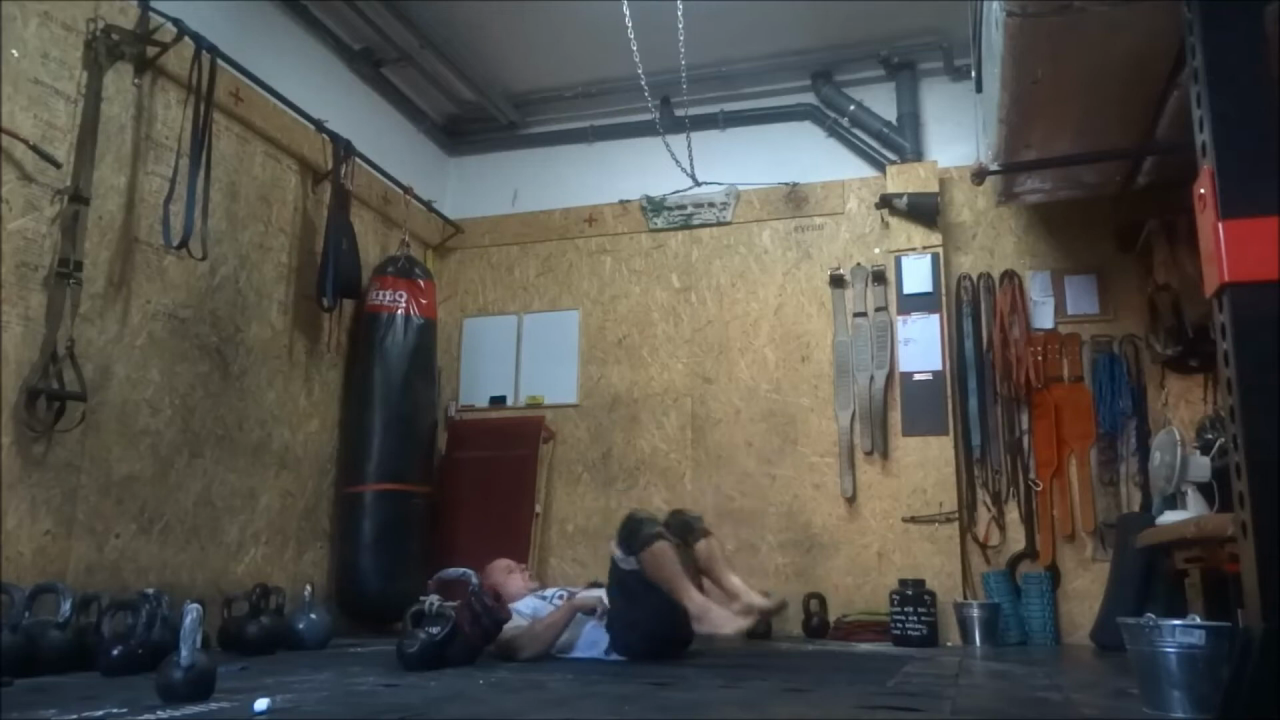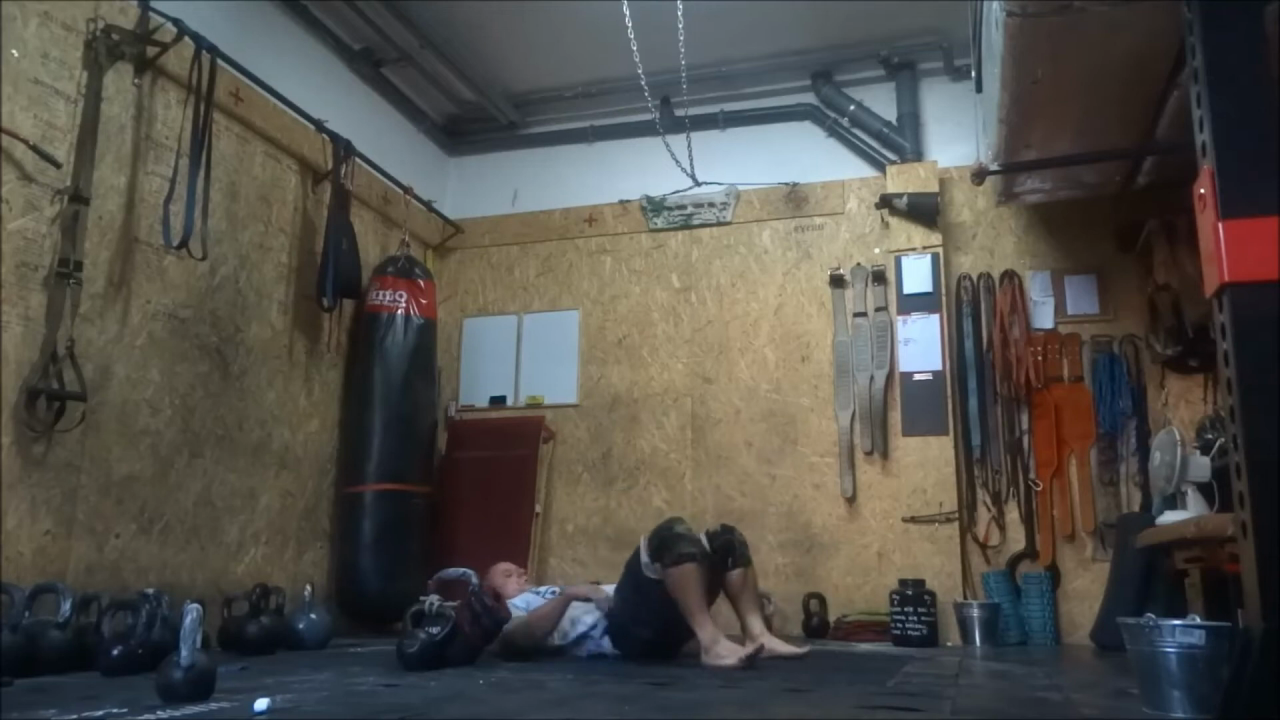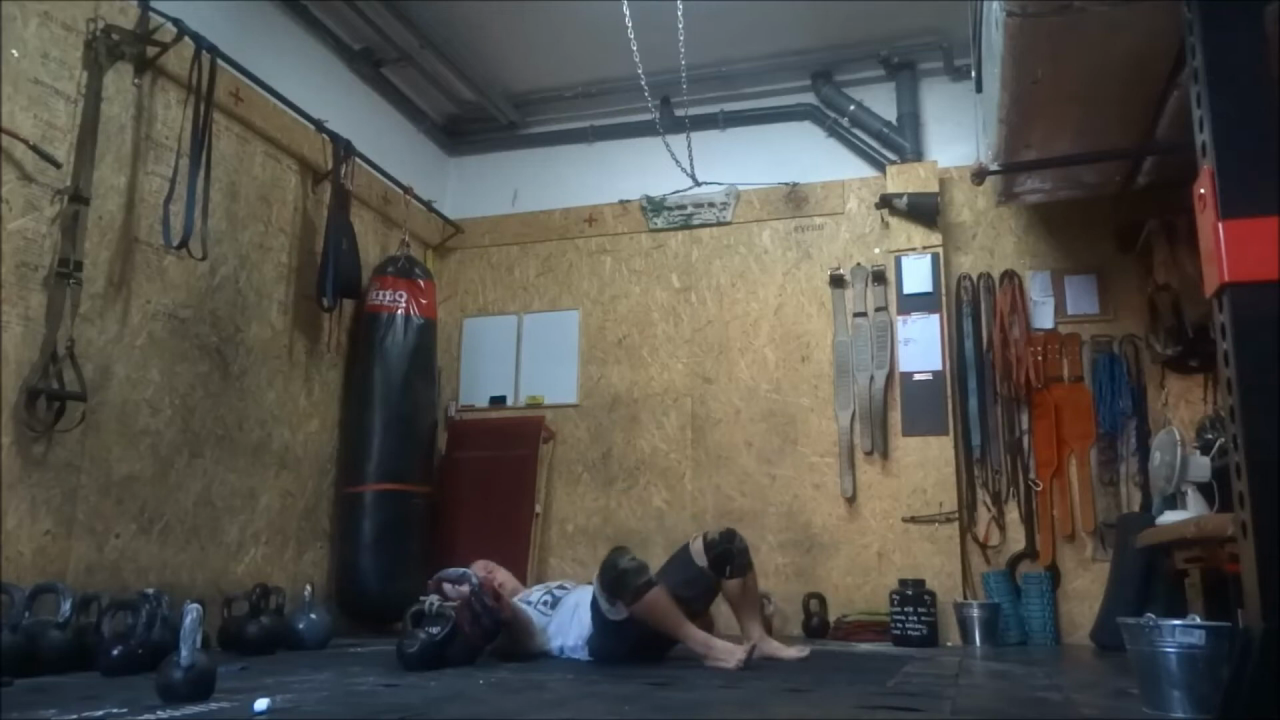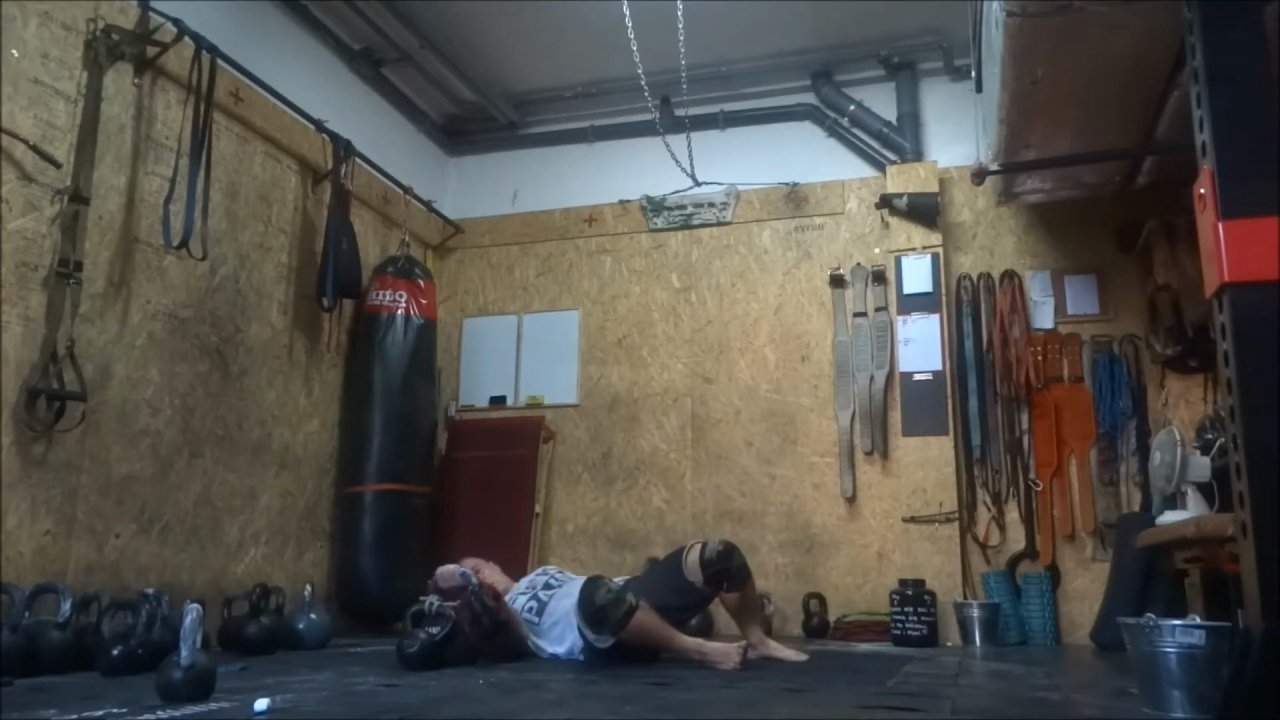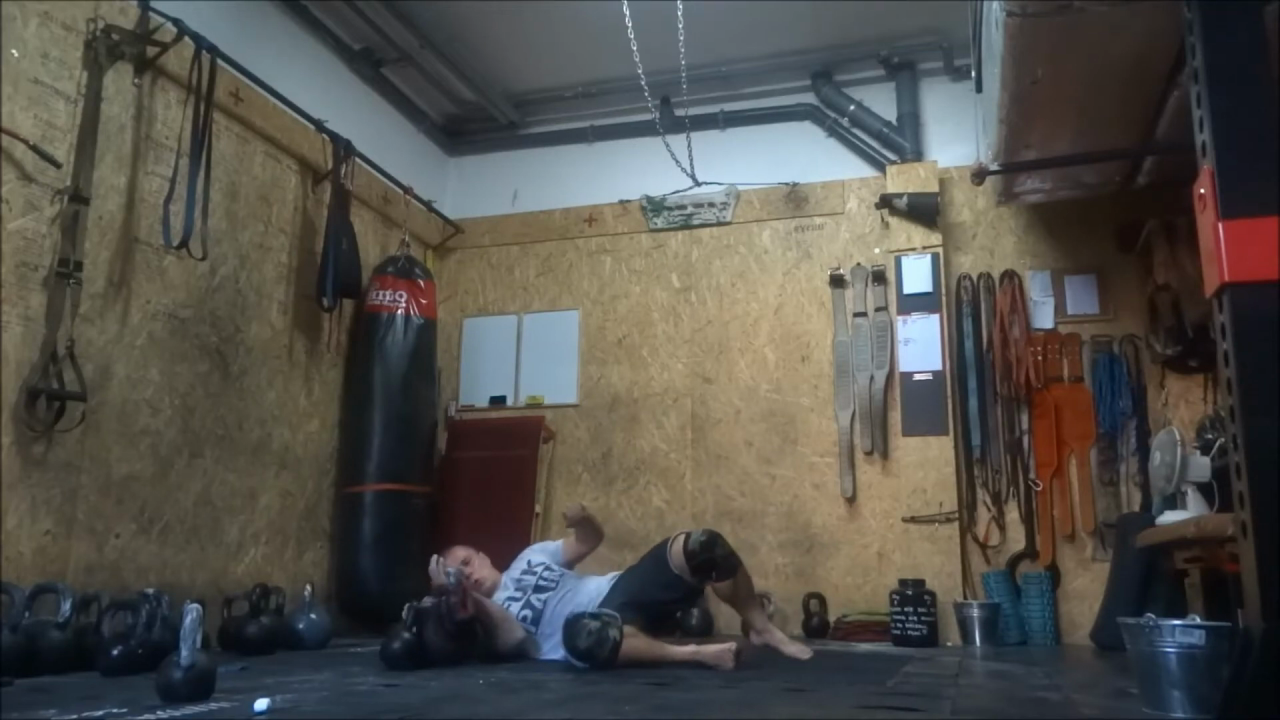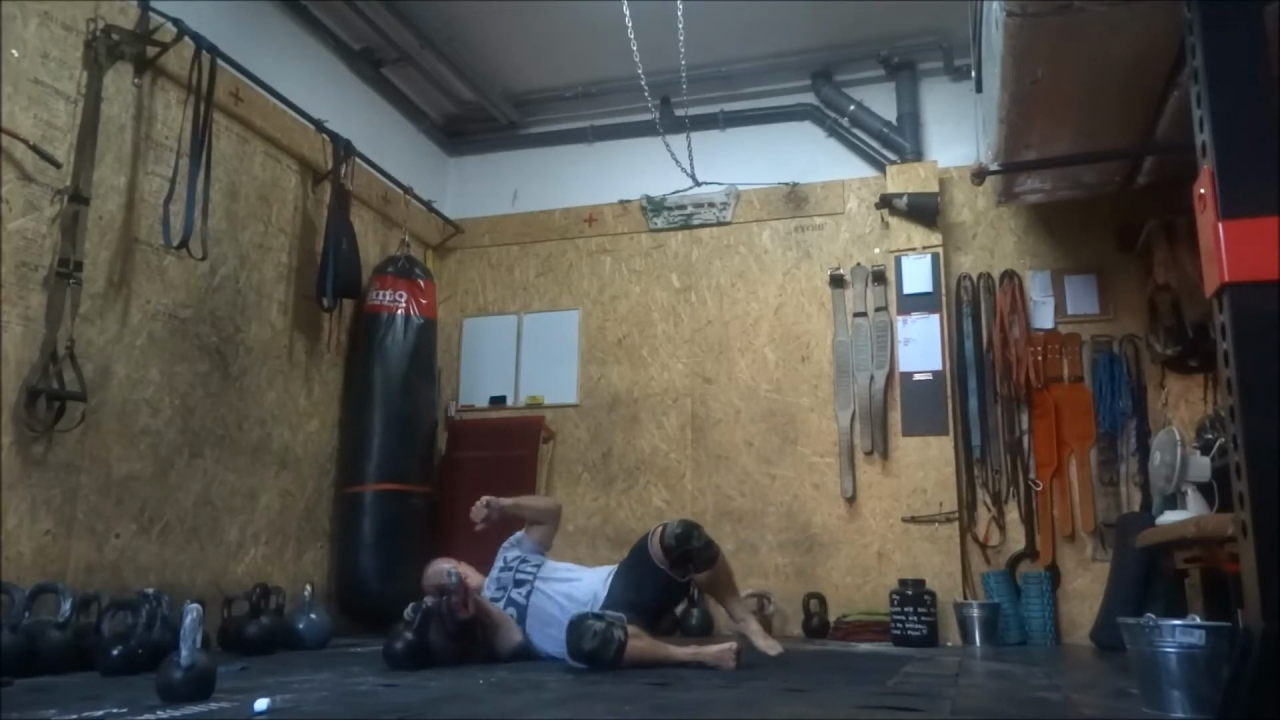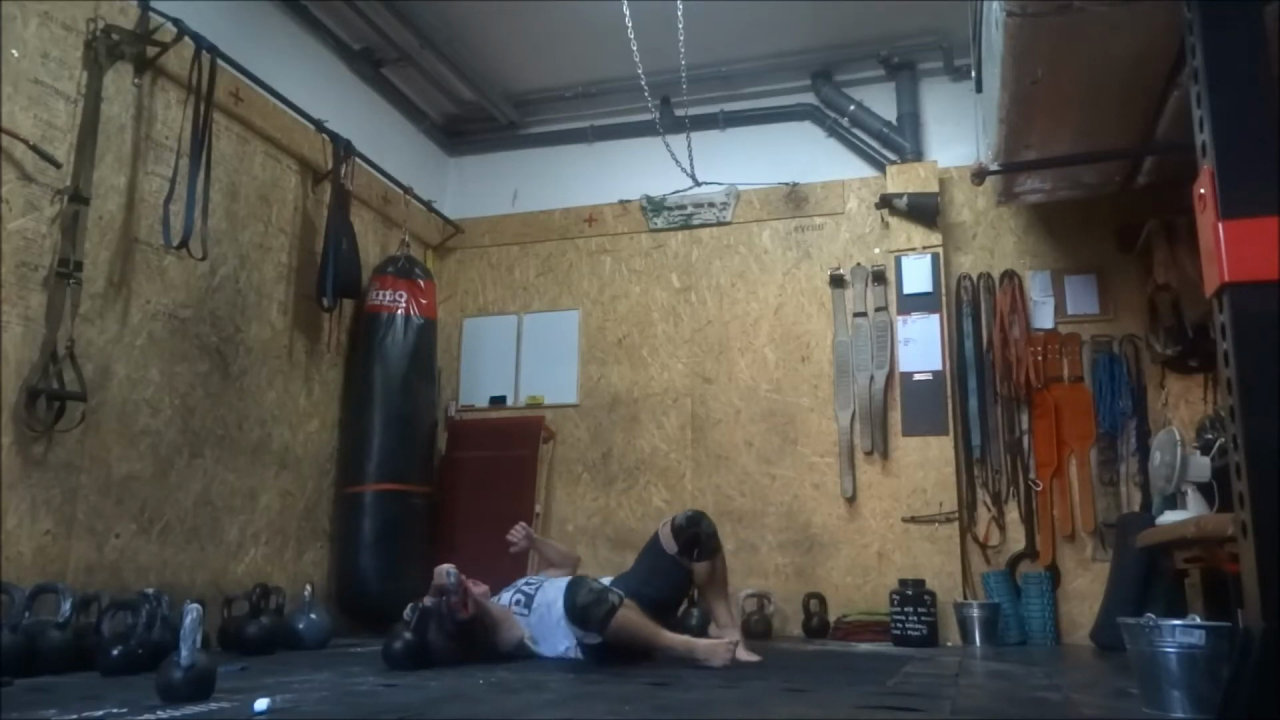
dt=0.5s
person 1, frame 1
left shoulder: (550, 599)
right shoulder: (511, 616)
right elbow: (521, 649)
right wrist: (574, 605)
left hip: (666, 622)
right hip: (631, 636)
left knee: (679, 520)
right knee: (638, 525)
left ankle: (743, 596)
right ankle: (702, 611)
person 1, frame 2
left shoulder: (547, 595)
right shoulder: (510, 613)
right elbow: (526, 638)
right wrist: (571, 595)
left hip: (657, 623)
right hip: (622, 629)
left knee: (724, 539)
right knee: (673, 531)
left ankle: (758, 636)
right ankle: (712, 643)
person 1, frame 3
left shoulder: (550, 589)
right shoulder: (512, 619)
right elbow: (524, 638)
left hip: (649, 623)
right hip: (613, 638)
left knee: (723, 544)
right knee: (619, 563)
left ankle: (757, 639)
right ankle: (708, 647)
person 1, frame 4
left shoulder: (542, 573)
right shoulder: (499, 611)
right elbow: (517, 633)
left wrist: (650, 575)
right wrist: (465, 592)
left hip: (629, 594)
right hip: (606, 642)
left knee: (718, 555)
right knee: (599, 594)
left ankle: (756, 641)
right ankle: (700, 650)
person 1, frame 5
left shoulder: (530, 558)
right shoulder: (493, 610)
left elbow: (586, 542)
right elbow: (516, 642)
left wrist: (584, 520)
right wrist: (464, 597)
left hip: (623, 590)
right hip: (599, 626)
left knee: (701, 546)
right knee: (582, 635)
left ankle: (760, 628)
right ankle: (696, 654)
person 1, frame 6
left shoulder: (510, 556)
right shoulder: (485, 612)
left elbow: (551, 510)
right elbow: (513, 644)
left wrist: (501, 506)
right wrist: (473, 600)
left hip: (620, 585)
right hip: (601, 620)
left knee: (679, 536)
right knee: (584, 637)
left ankle: (743, 619)
right ankle: (698, 655)
person 1, frame 7
left shoulder: (515, 587)
right shoulder: (487, 617)
left elbow: (569, 563)
right elbow: (511, 638)
left wrist: (532, 540)
right wrist: (463, 596)
left hip: (622, 594)
right hip: (601, 642)
left knee: (691, 526)
right knee: (581, 592)
left ankle: (725, 627)
right ankle: (693, 647)
